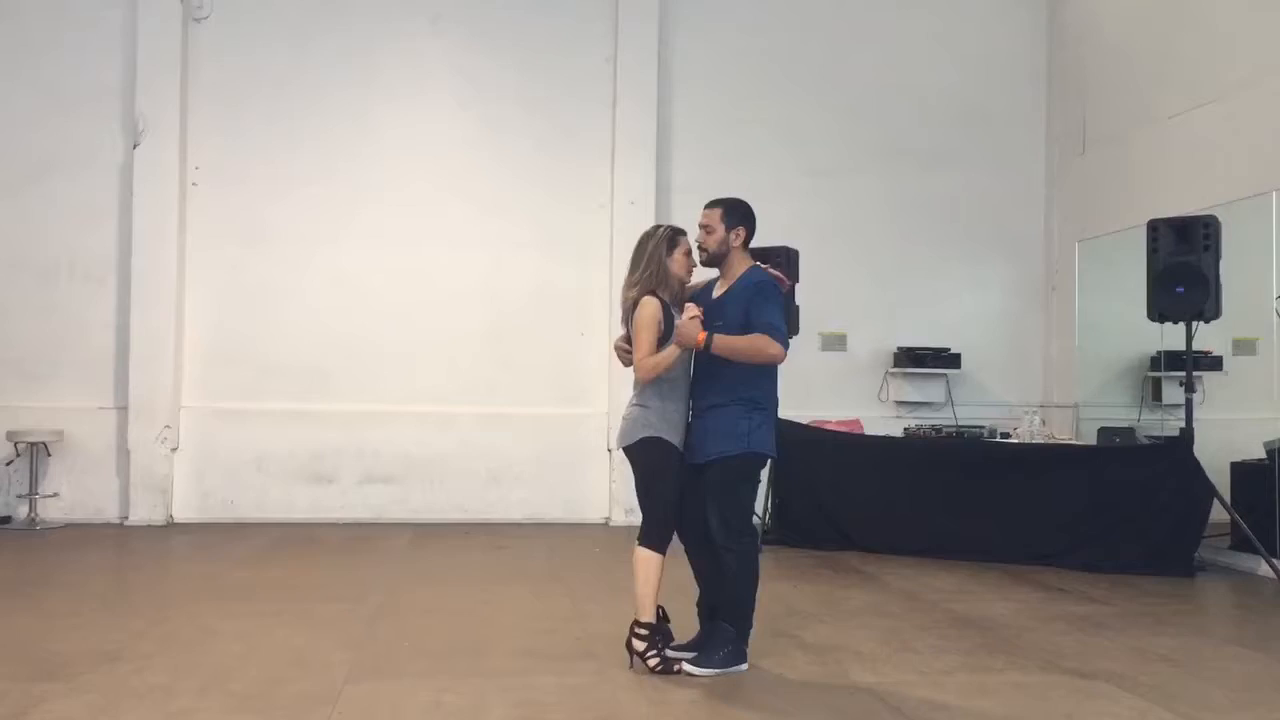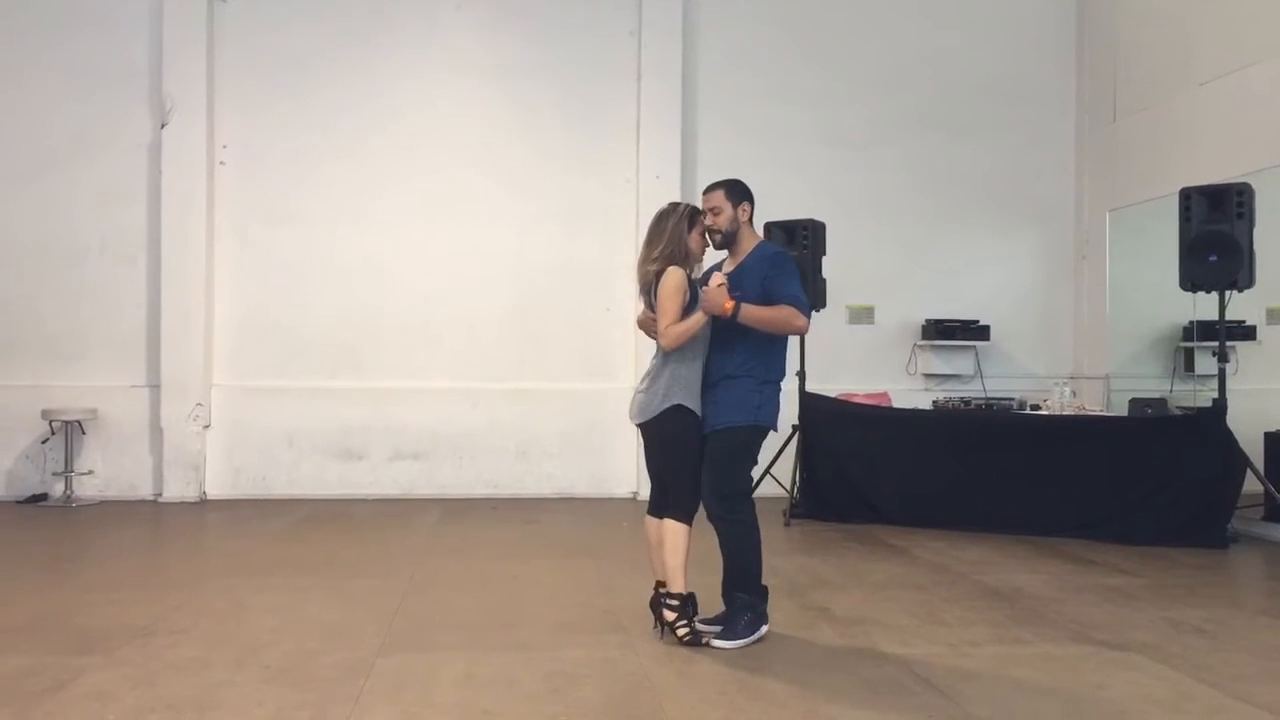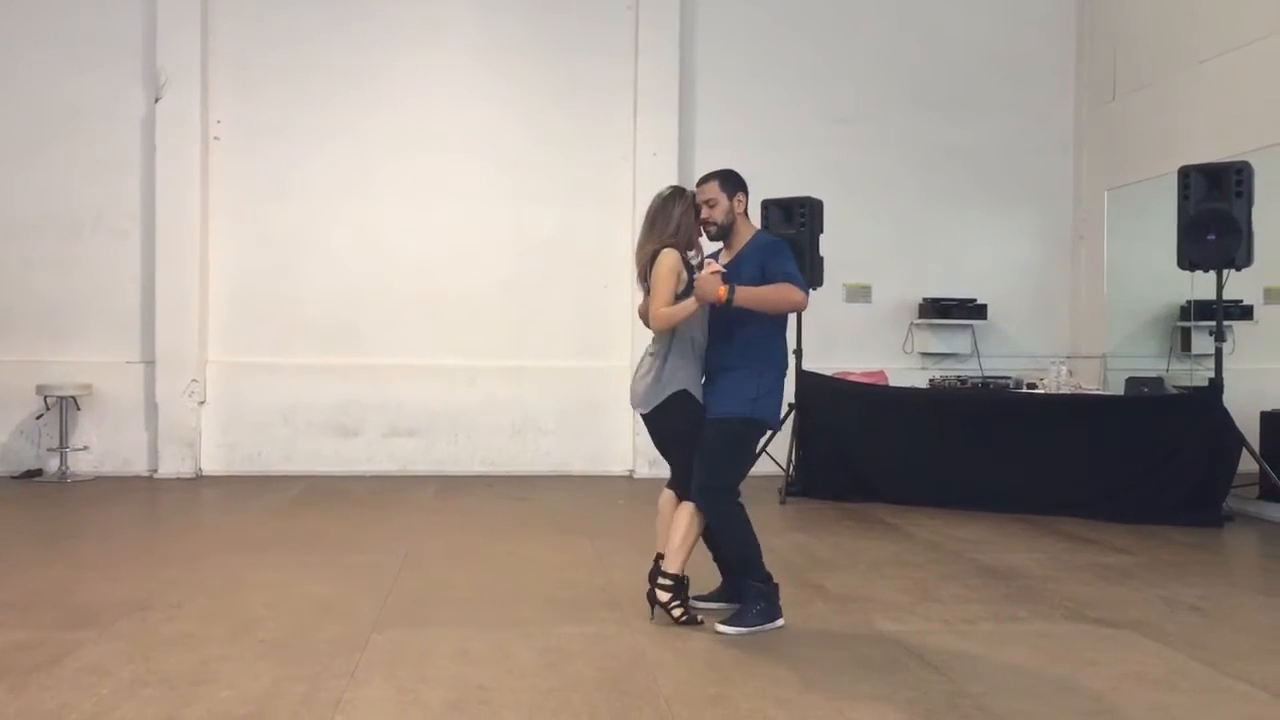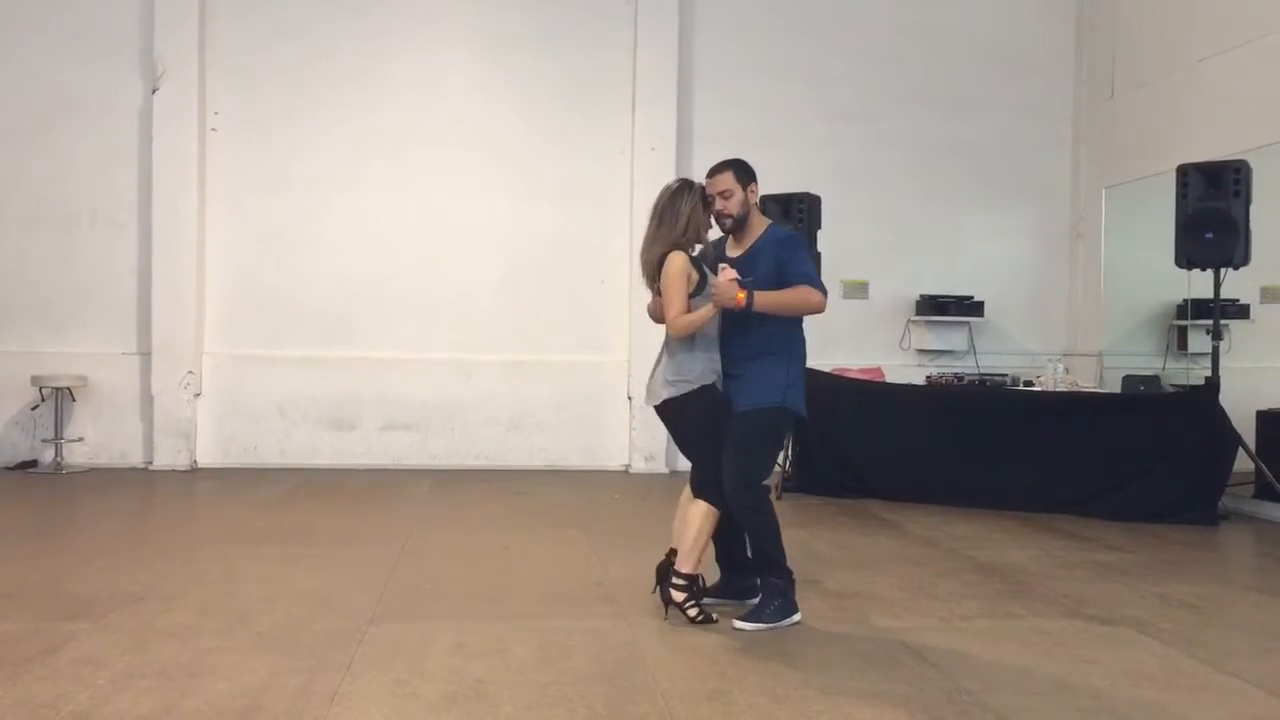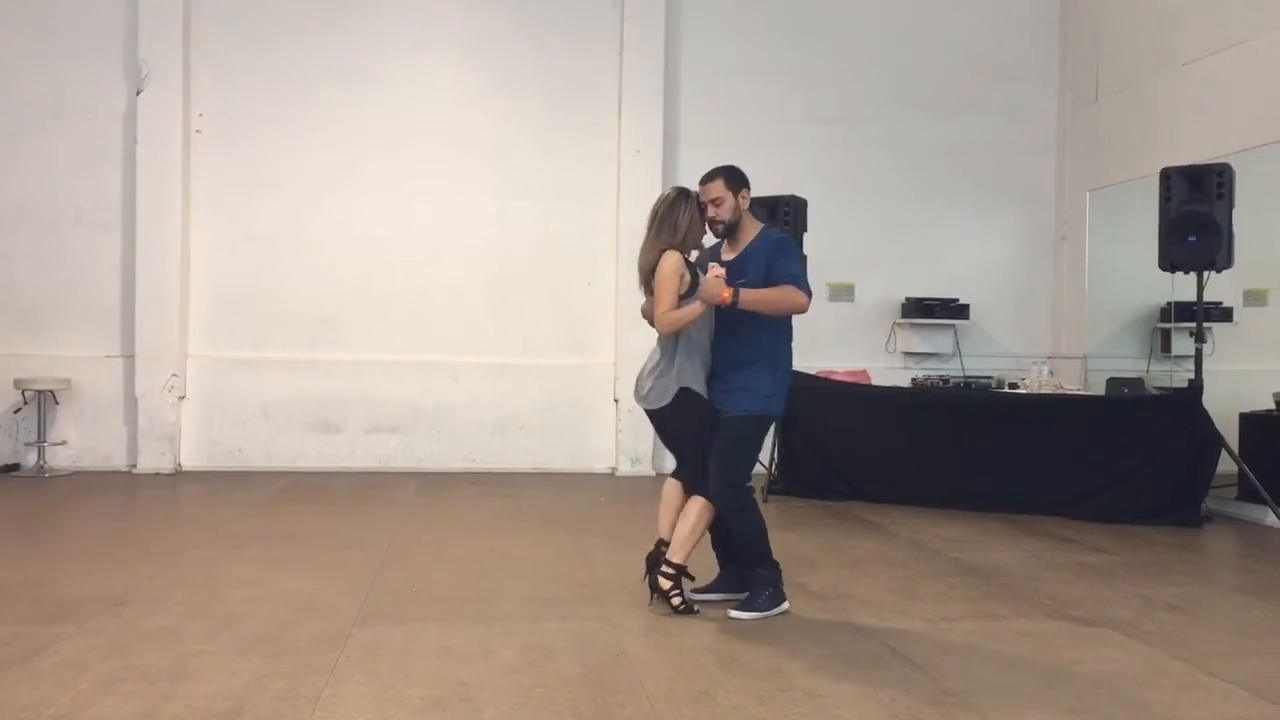
dt=1s
person 1, frame 1
left shoulder: (760, 288)
right shoulder: (707, 293)
left elbow: (774, 348)
right elbow: (669, 335)
left wrist: (703, 339)
right wrist: (631, 345)
left hip: (740, 435)
right hip: (703, 432)
left knee: (732, 534)
right knee: (692, 525)
left ankle: (732, 644)
right ankle: (711, 628)
person 1, frame 2
left shoulder: (773, 261)
right shoulder: (715, 272)
left elbow: (798, 319)
left wrist: (730, 308)
right wrist: (652, 320)
left hip: (745, 405)
right hip: (712, 404)
left knee: (728, 502)
right knee: (720, 502)
left ankle: (749, 609)
right ankle: (739, 605)
person 1, frame 3
left shoulder: (768, 249)
right shoulder: (710, 263)
left elbow: (796, 297)
left wrist: (725, 293)
left hip: (749, 394)
right hip: (716, 391)
left knee: (714, 490)
right knee: (701, 490)
left ankle: (764, 600)
right ankle: (736, 583)
person 1, frame 4
left shoulder: (783, 243)
right shoulder: (714, 252)
left elbow: (814, 298)
left wrist: (743, 297)
right wrist: (660, 307)
left hip: (770, 385)
right hip: (727, 384)
left knee: (744, 483)
right knee: (714, 481)
left ankle: (780, 595)
right ankle: (737, 578)
person 1, frame 5
left shoulder: (776, 246)
right shoulder: (711, 257)
left elbow: (798, 298)
left wrist: (730, 296)
left hip: (754, 393)
right hip: (715, 389)
left knee: (729, 484)
right knee: (709, 481)
left ankle: (769, 585)
right ankle: (734, 574)
person 2, frame 1
left shoulder: (675, 300)
right shoulder: (650, 303)
right elbow: (643, 370)
right wrist: (682, 340)
left hip: (666, 430)
right hip: (652, 431)
left knee: (659, 526)
right knee: (658, 528)
left ankle: (649, 617)
right ankle: (644, 633)
person 2, frame 2
left shoulder: (676, 277)
right shoulder: (674, 275)
right elbow: (668, 337)
right wrist: (708, 309)
left hip: (663, 403)
right hip: (671, 404)
left knee: (663, 498)
right knee: (682, 501)
left ankle: (664, 592)
right ankle: (675, 601)
person 2, frame 3
left shoulder: (675, 260)
right shoulder: (670, 257)
right elbow: (658, 318)
left wrist: (700, 290)
right wrist: (701, 297)
left hip: (663, 386)
right hip: (671, 388)
left knee: (682, 477)
right knee: (699, 483)
left ankle: (664, 568)
right ankle: (668, 583)
person 2, frame 4
left shoulder: (687, 259)
right shoulder: (679, 258)
right elbow: (677, 325)
right wrist: (719, 302)
left hip: (678, 384)
right hip: (693, 385)
left knee: (705, 474)
right knee: (716, 484)
left ankle: (674, 564)
right ankle: (682, 582)
person 2, frame 5
left shoulder: (682, 263)
right shoulder: (672, 260)
right elbow: (664, 321)
right wrist: (708, 300)
left hip: (663, 386)
right hip: (677, 388)
left knee: (687, 469)
right knee: (710, 480)
left ankle: (663, 554)
right ankle: (669, 571)
